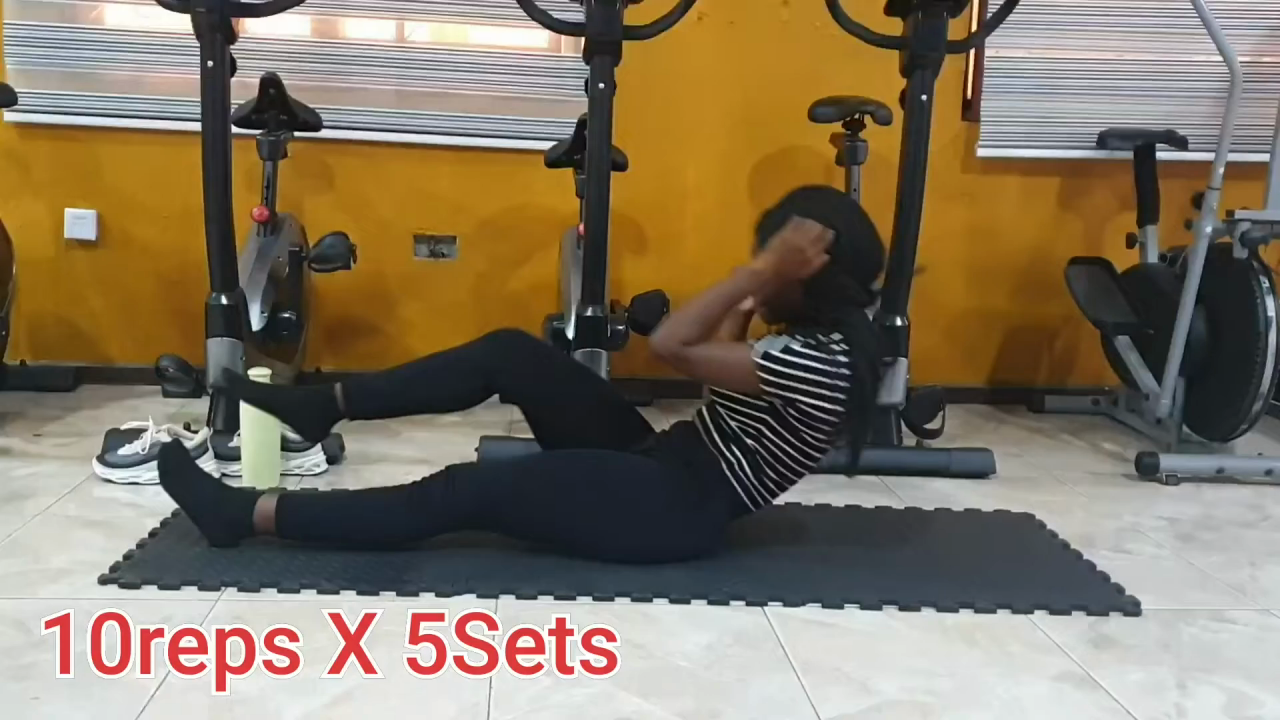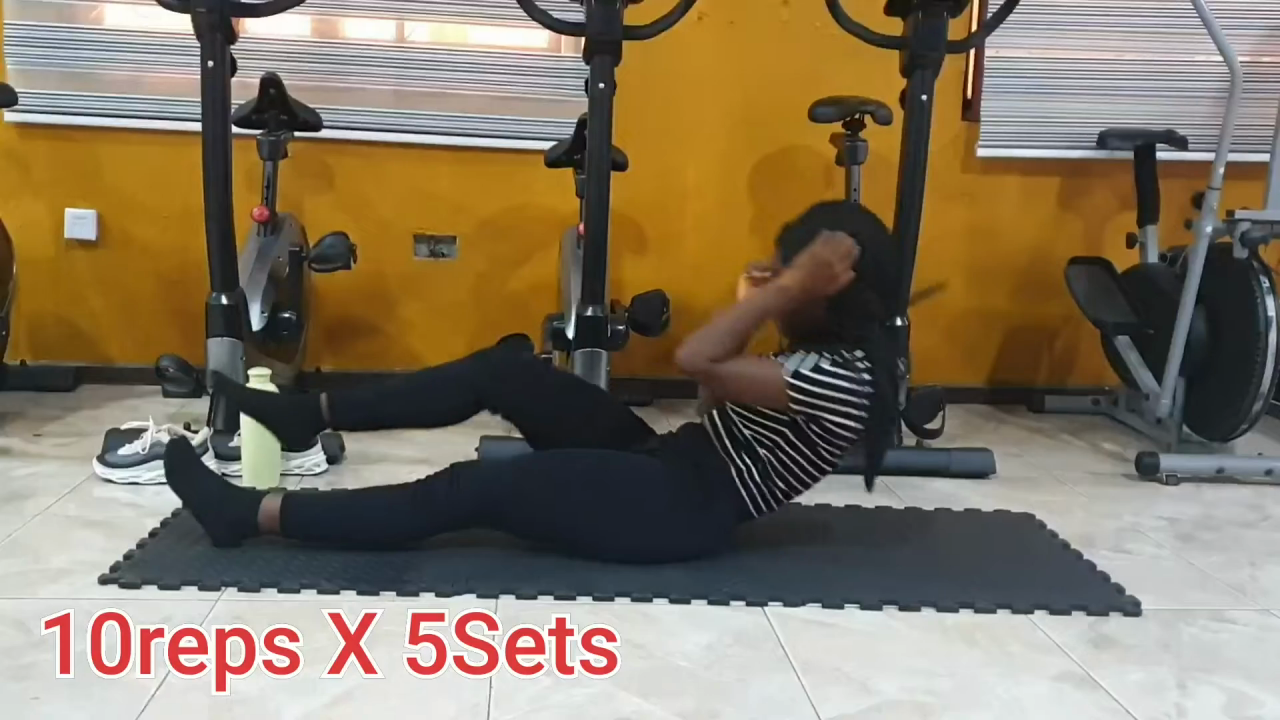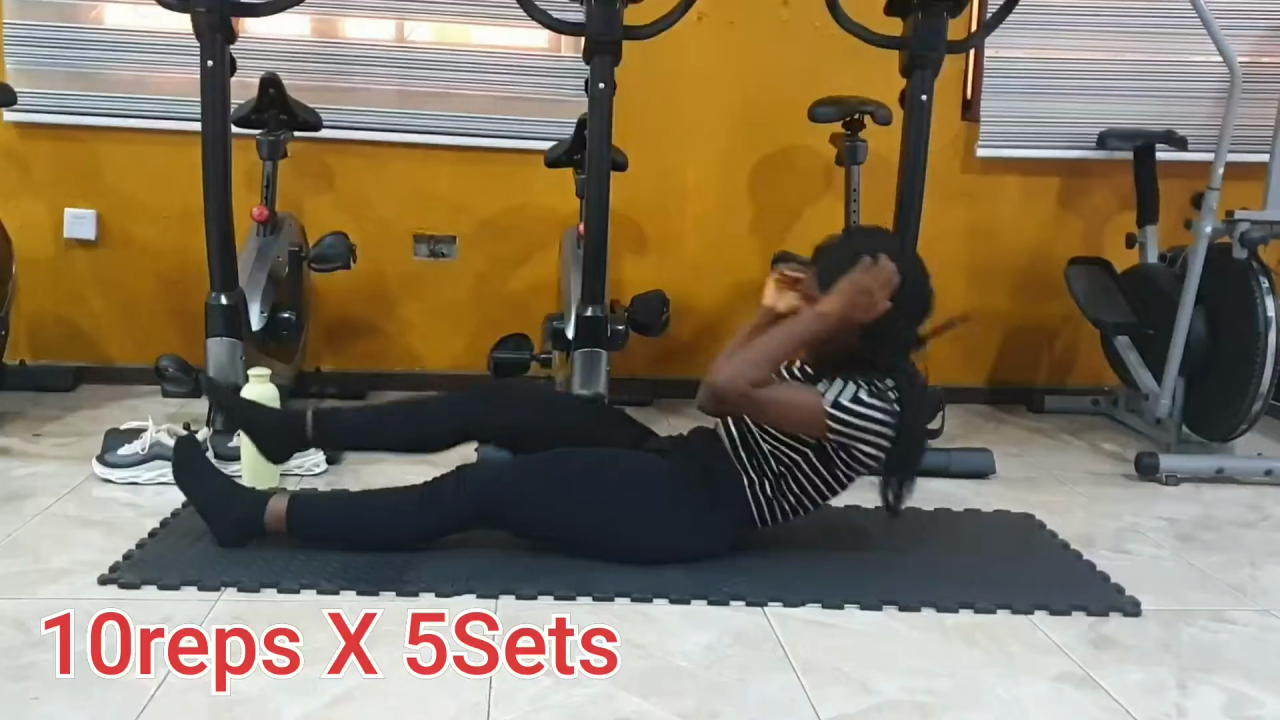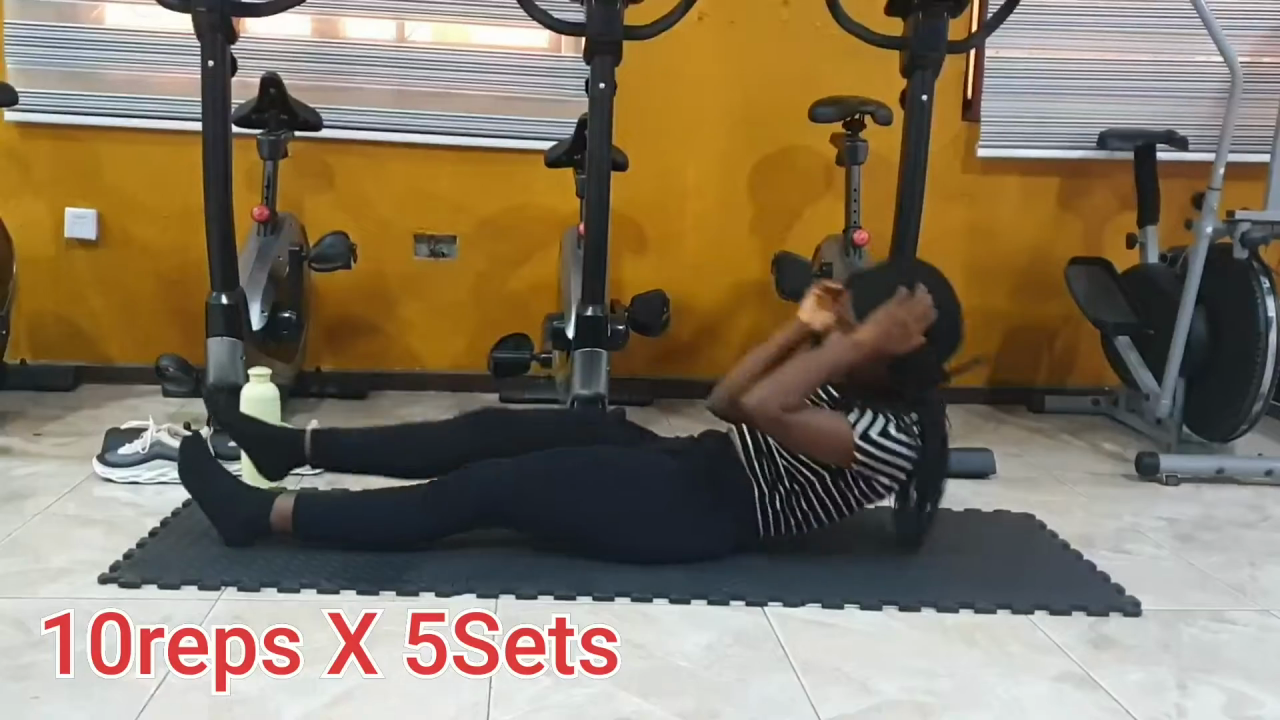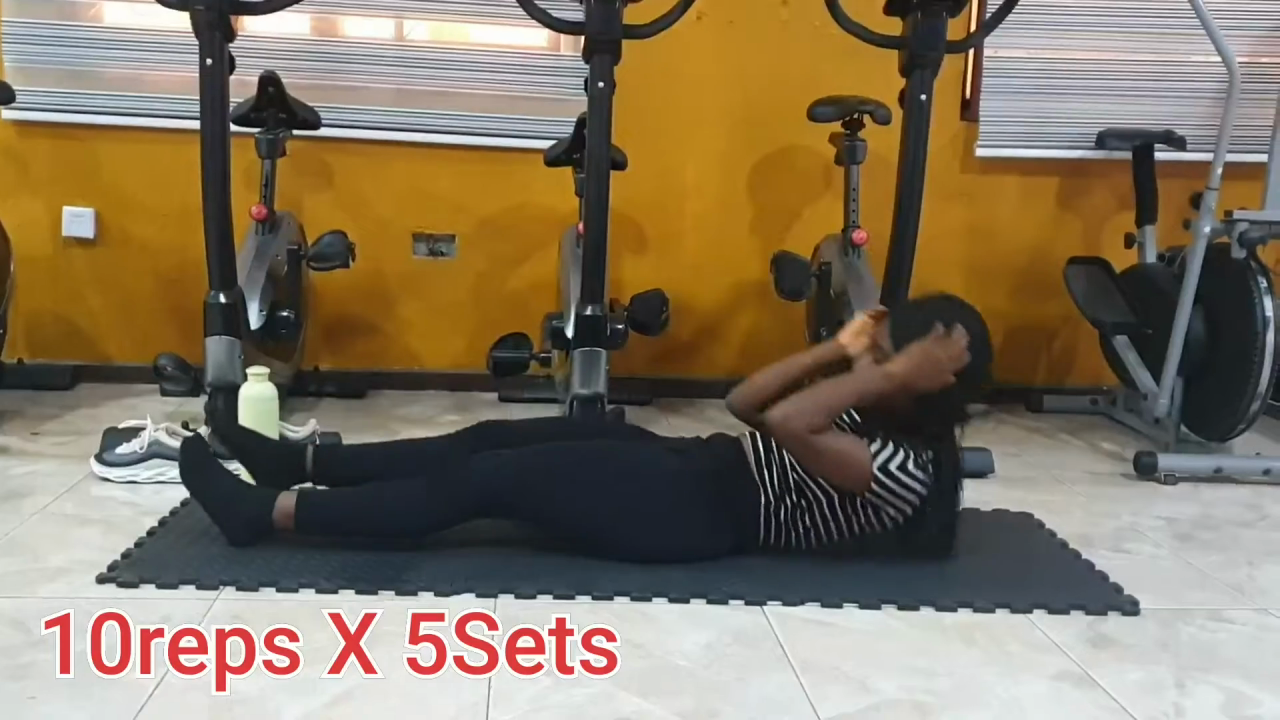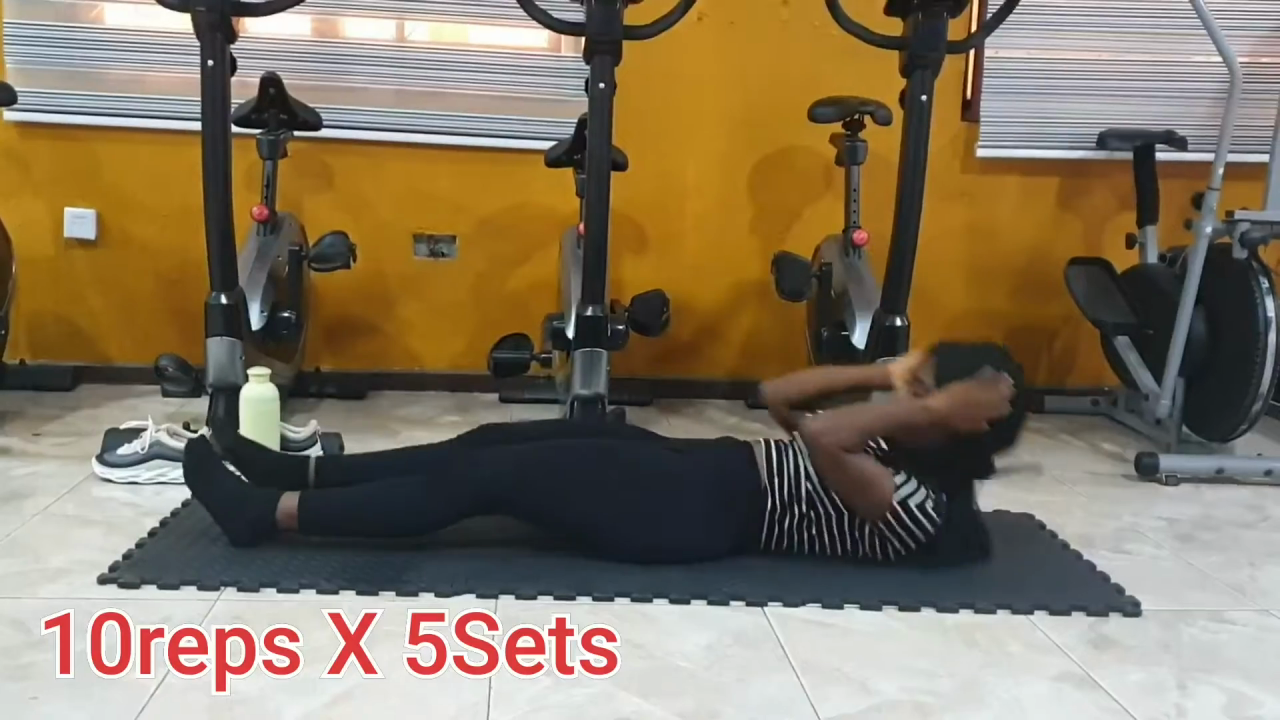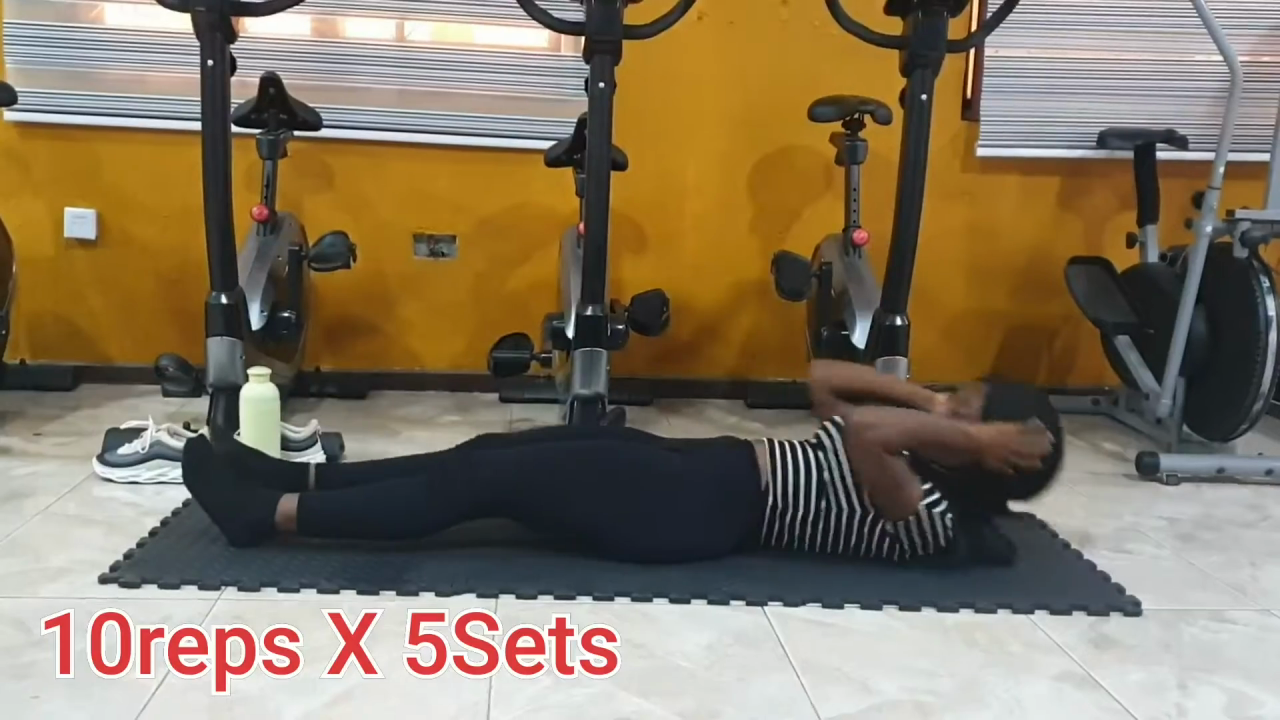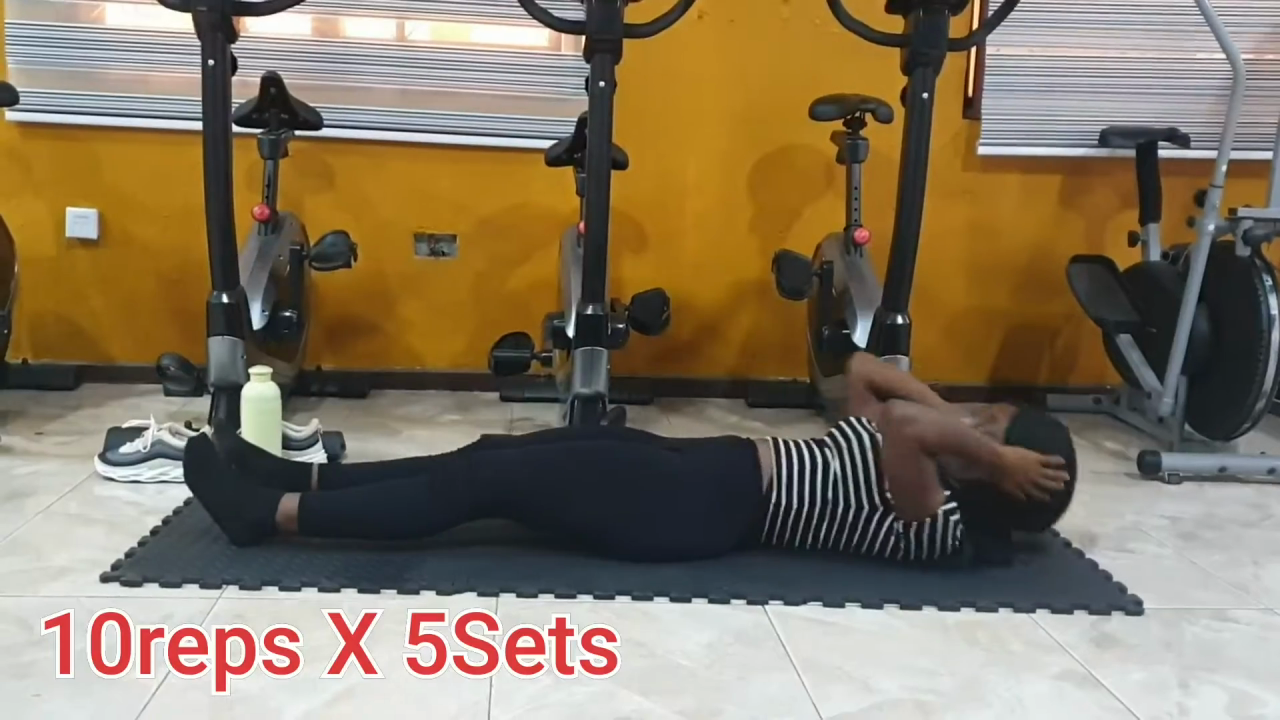
dt=0.1s
person 1, frame 1
left shoulder: (821, 365)
right shoulder: (809, 340)
left elbow: (670, 345)
right elbow: (704, 352)
left wrist: (758, 277)
right wrist: (746, 302)
left hip: (675, 510)
right hip: (655, 464)
left knee: (461, 495)
right knee: (510, 353)
left ankle: (248, 514)
right ankle: (321, 405)
person 1, frame 2
left shoulder: (841, 381)
right shoulder: (823, 351)
left elbow: (696, 362)
right elbow: (721, 380)
left wrist: (783, 292)
right wrist: (761, 302)
left hip: (681, 511)
right hip: (663, 466)
left knee: (465, 490)
right knee: (506, 370)
left ankle: (254, 514)
right ankle: (310, 412)
person 1, frame 3
left shoulder: (868, 410)
right shoulder: (832, 368)
left elbow: (730, 388)
right elbow: (712, 396)
left wrist: (824, 316)
right wrist: (772, 313)
left hip: (691, 513)
right hip: (674, 469)
left knee: (475, 493)
right knee: (490, 404)
left ankle: (257, 516)
right ankle: (297, 428)
person 1, frame 4
left shoulder: (889, 437)
right shoulder: (854, 391)
left elbow: (761, 406)
right elbow: (724, 401)
left wrist: (858, 343)
right wrist: (803, 330)
left hip: (701, 515)
right hip: (686, 469)
left knee: (482, 490)
right knee: (491, 432)
left ankle: (264, 516)
right ankle: (298, 446)
person 1, frame 5
left shoulder: (899, 476)
right shoulder: (866, 418)
left elbow: (784, 423)
right elbow: (744, 400)
left wrist: (888, 374)
right wrist: (843, 351)
left hip: (694, 513)
right hip: (691, 468)
left knee: (482, 485)
right knee: (483, 442)
left ankle: (268, 513)
right ankle: (297, 460)
person 1, frame 6
left shoulder: (917, 505)
right shoulder: (896, 442)
left elbow: (816, 435)
right elbow: (776, 393)
left wrist: (930, 406)
right wrist: (887, 381)
left hip: (704, 513)
right hip: (704, 468)
left knee: (485, 482)
right knee: (493, 444)
left ankle: (272, 513)
right ankle: (301, 472)
person 1, frame 7
left shoulder: (925, 515)
right shoulder: (909, 457)
left elbow: (871, 433)
right elbow: (823, 376)
left wrist: (968, 437)
right wrist: (926, 402)
left hip: (698, 509)
right hip: (697, 466)
left knee: (481, 483)
right knee: (487, 452)
left ankle: (267, 515)
right ankle: (301, 478)
person 1, frame 8
left shoulder: (936, 520)
right shoulder: (923, 459)
left elbow: (903, 425)
right elbow: (862, 373)
left wrist: (993, 454)
right wrist: (961, 421)
left hip: (699, 509)
right hip: (702, 464)
left knee: (483, 484)
right knee: (491, 454)
left ankle: (270, 514)
right ankle: (305, 478)
